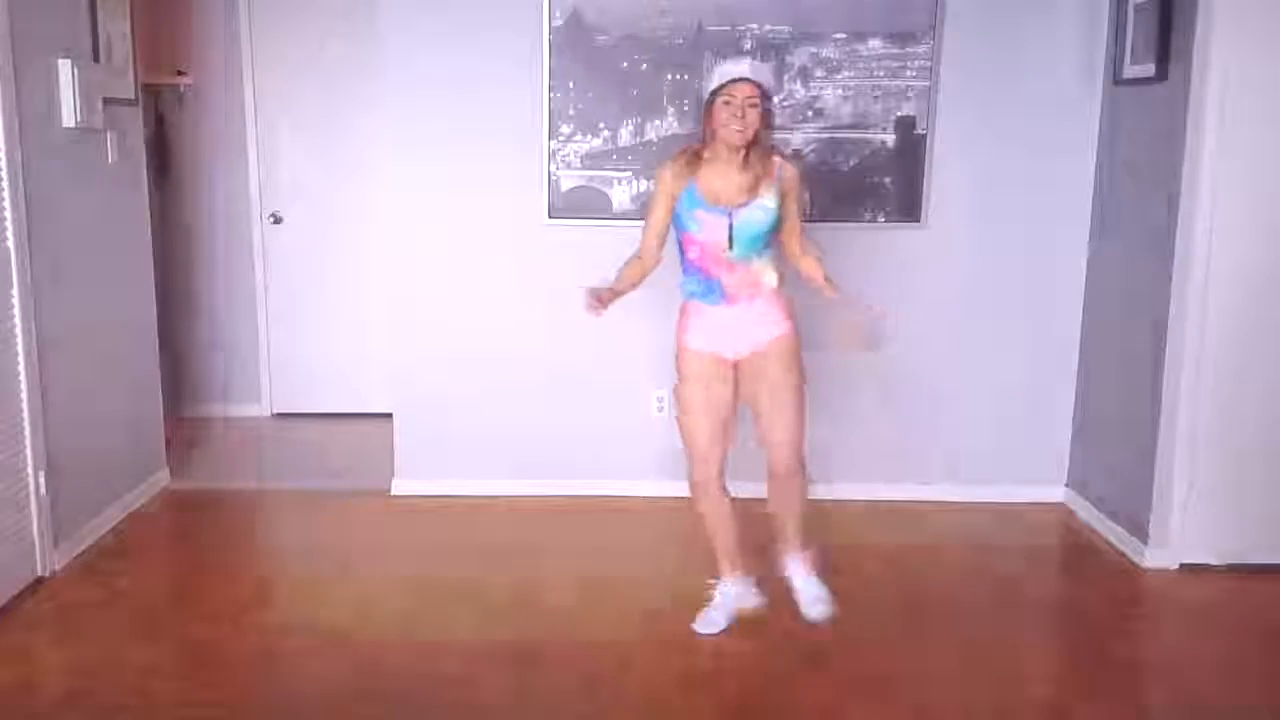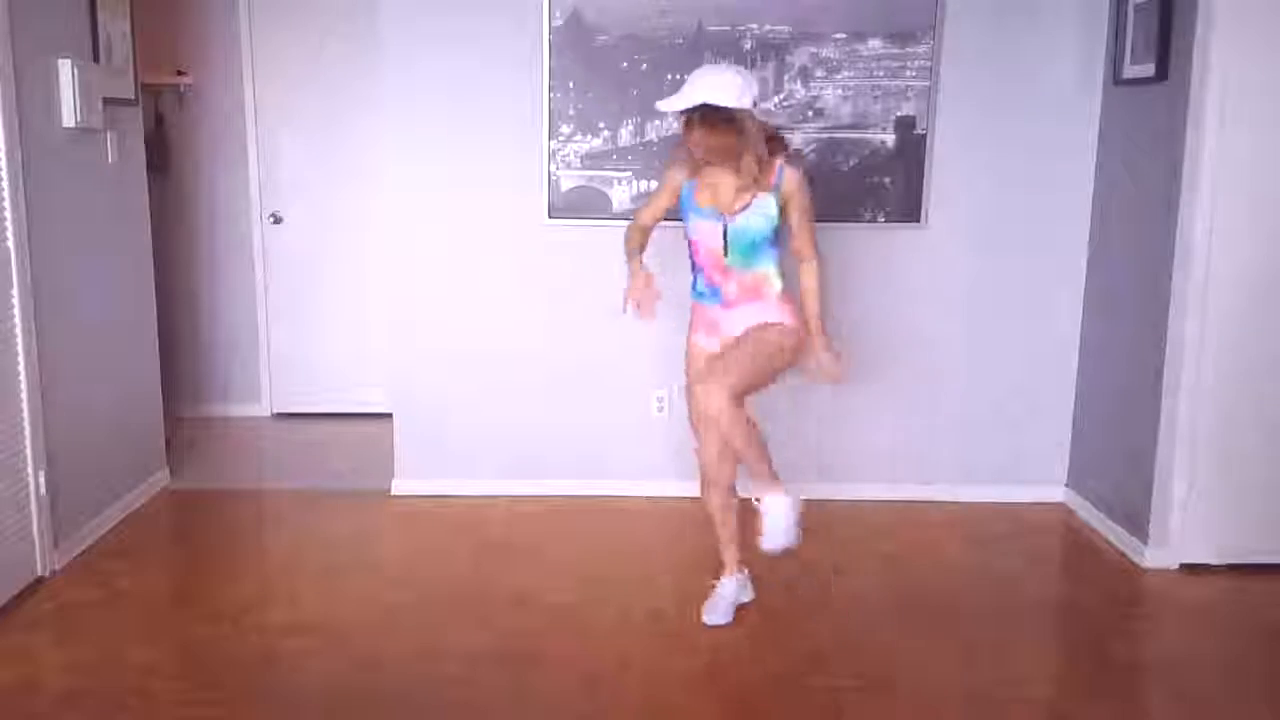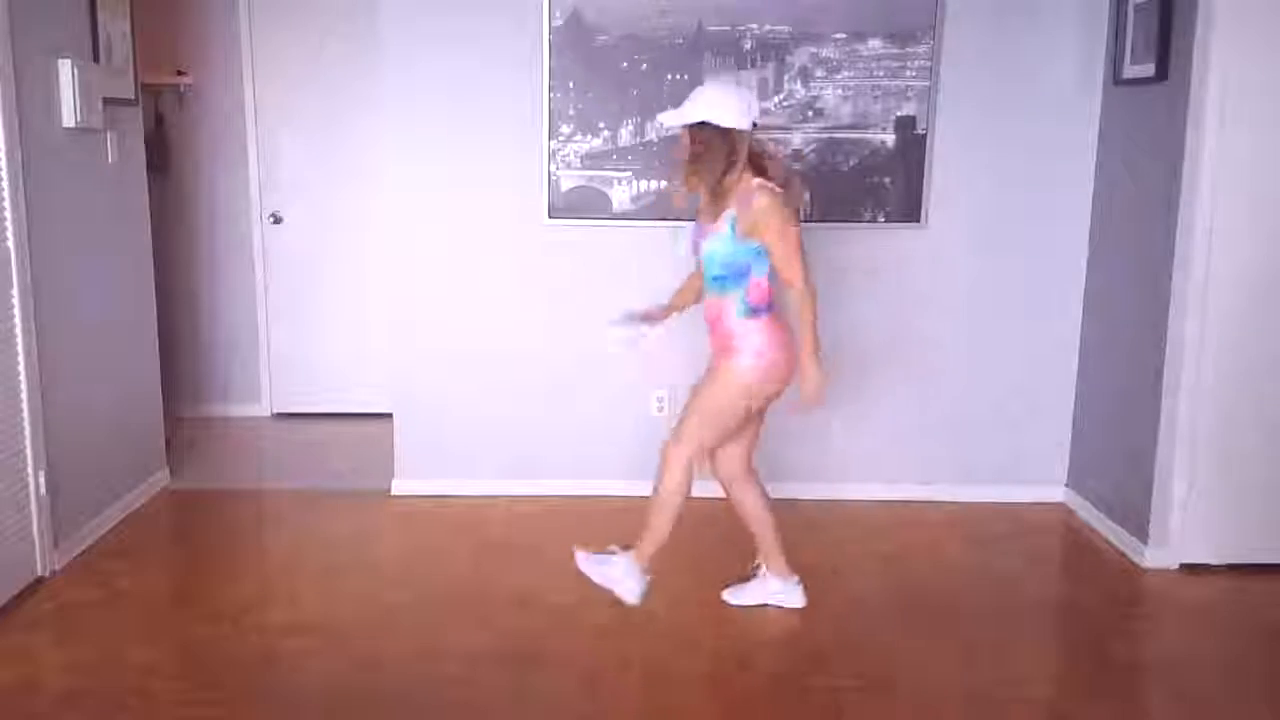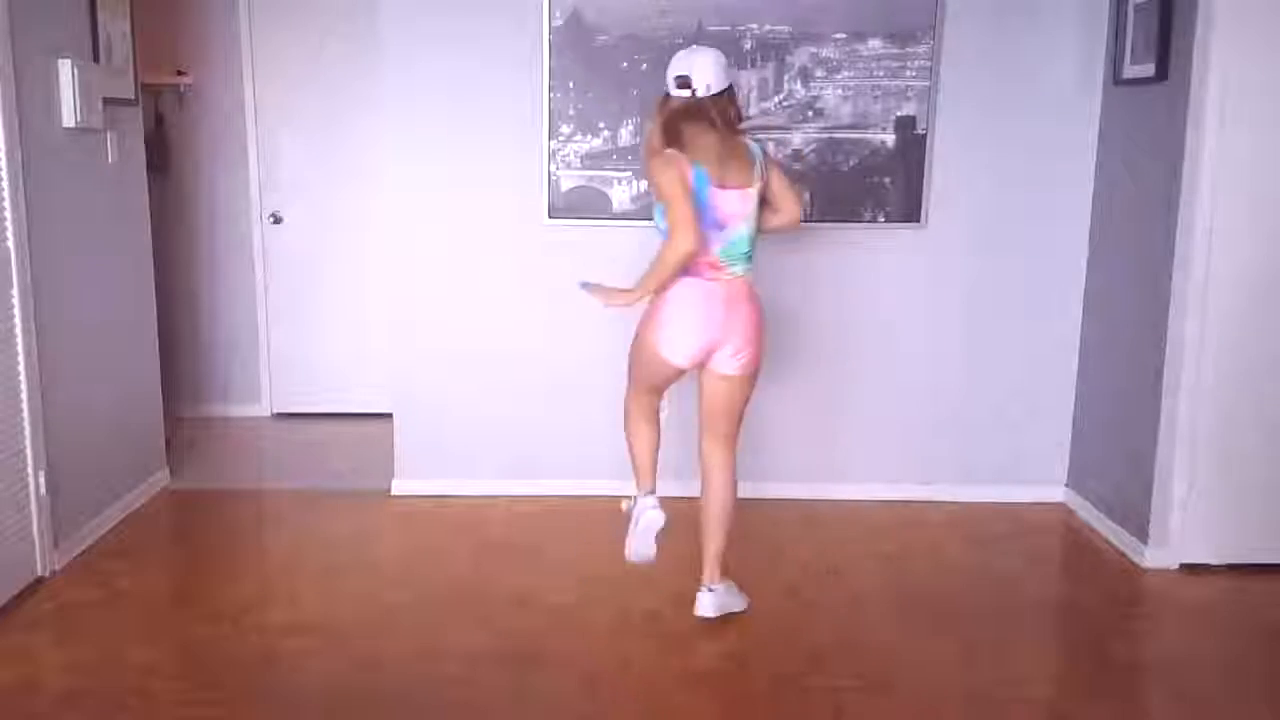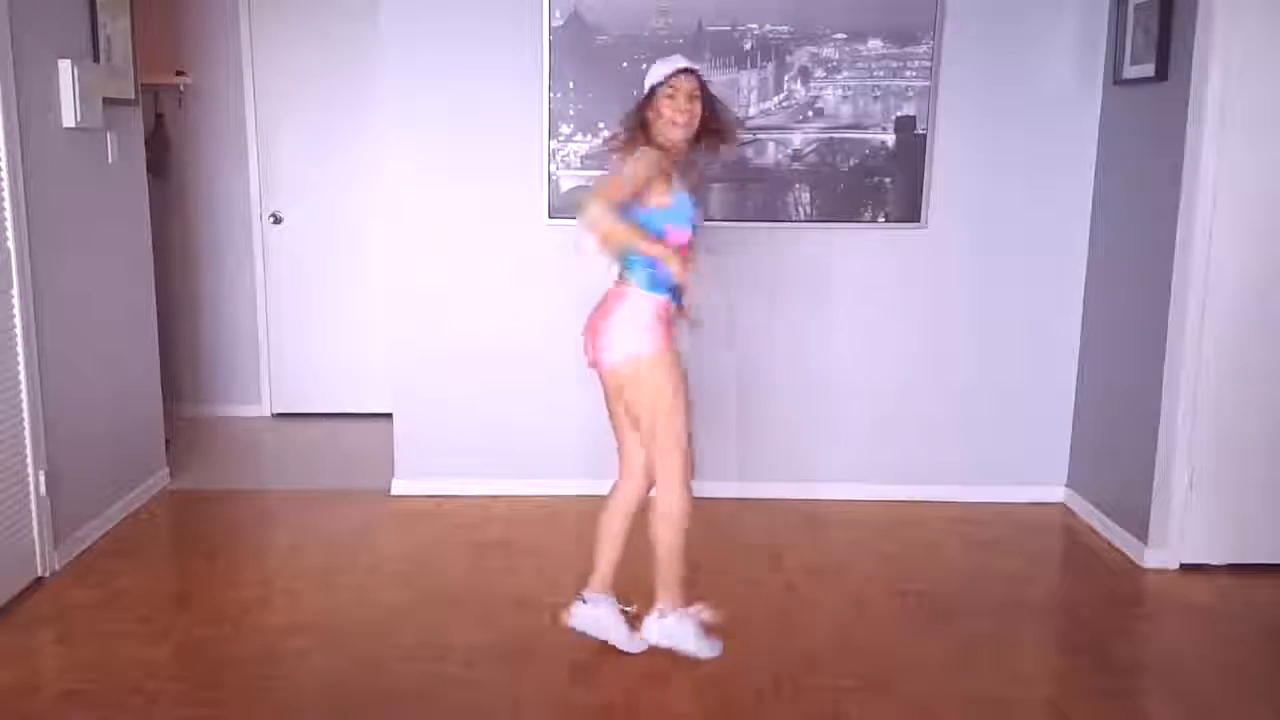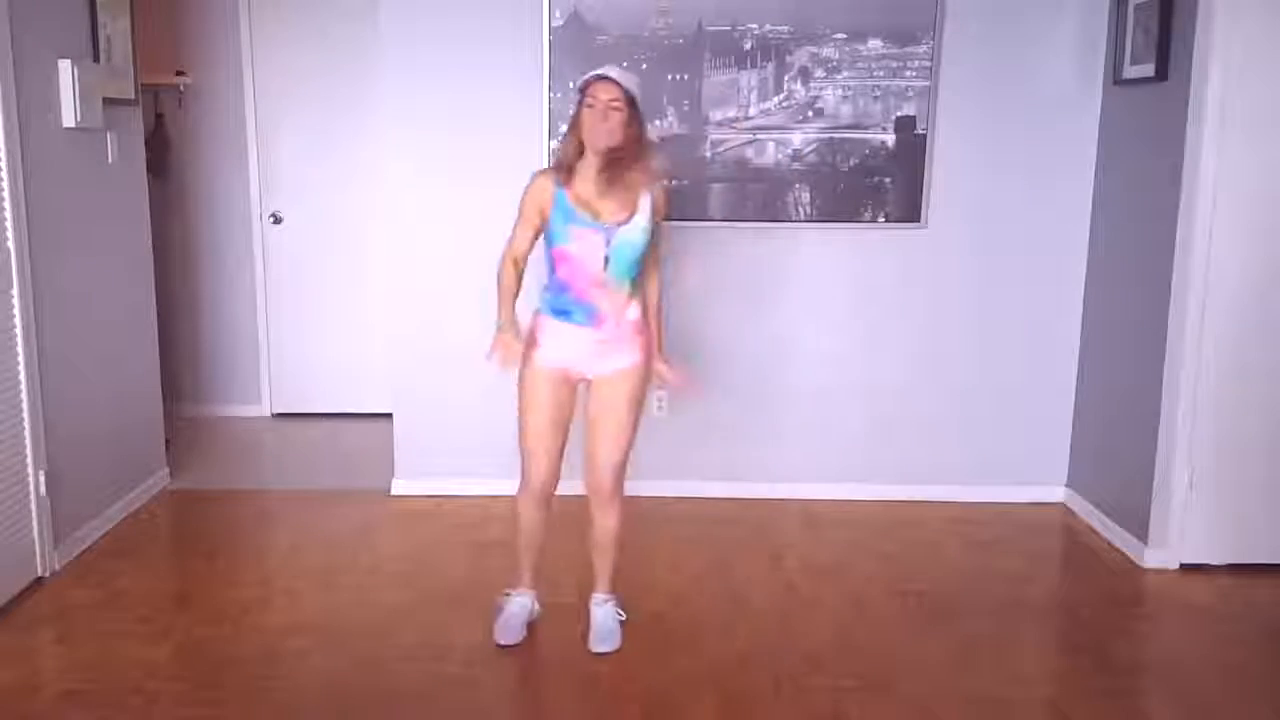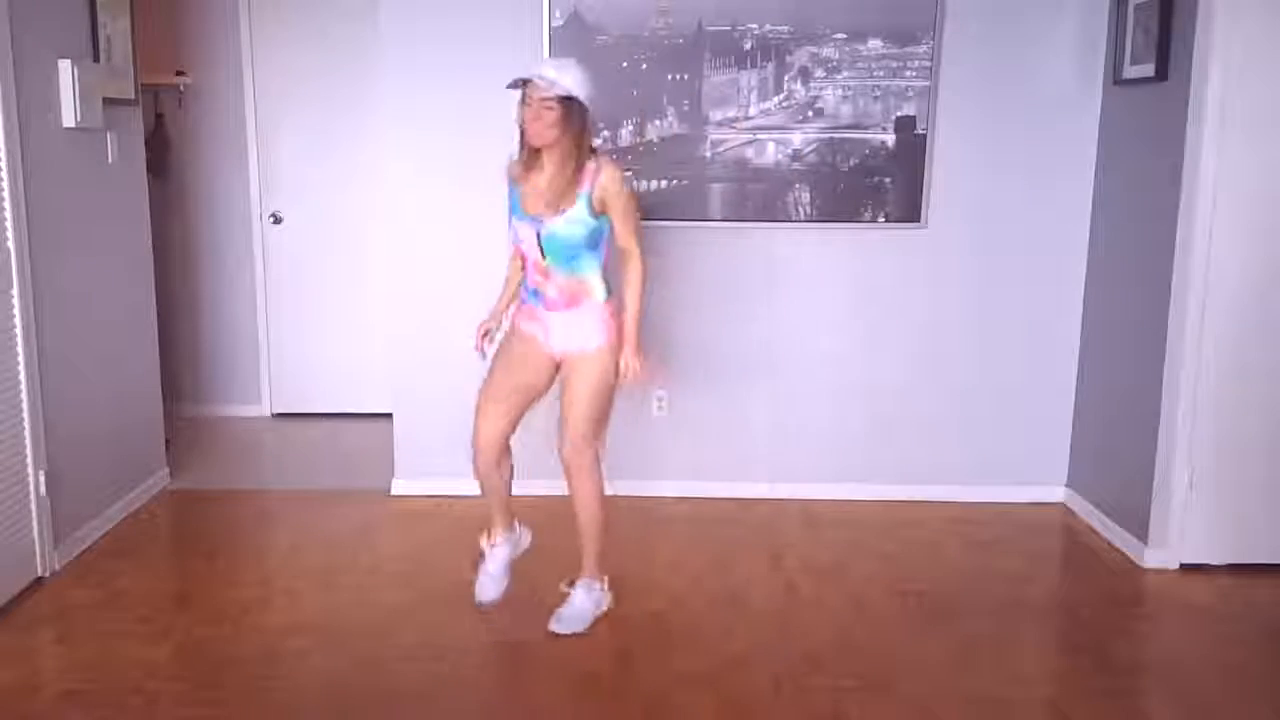
dt=0.3s
person 1, frame 1
left shoulder: (782, 175)
right shoulder: (673, 177)
left elbow: (796, 248)
right elbow: (647, 253)
left wrist: (841, 300)
right wrist: (611, 292)
left hip: (764, 328)
right hip: (701, 331)
left knee: (785, 455)
right knee: (704, 467)
left ankle: (795, 555)
right ankle: (735, 580)
person 1, frame 2
left shoulder: (783, 178)
right shoulder: (684, 175)
left elbow: (806, 258)
right elbow: (641, 223)
left wrist: (816, 334)
right wrist: (636, 265)
left hip: (770, 323)
right hip: (709, 329)
left knee: (714, 391)
right knee: (713, 466)
left ankle: (773, 489)
right ankle: (732, 575)
person 1, frame 3
left shoulder: (761, 200)
right shoulder: (717, 199)
left elbow: (798, 282)
left wrist: (810, 357)
right wrist: (663, 310)
left hip: (755, 355)
right hip: (740, 353)
left knee: (677, 458)
right knee: (732, 467)
left ankle: (634, 569)
right ankle: (781, 577)
person 1, frame 4
left shoulder: (668, 161)
right shoulder: (753, 156)
left elbow: (683, 244)
right elbow: (790, 213)
left wrist: (638, 292)
left hip: (685, 312)
right hip: (739, 314)
left knee: (641, 401)
right knee: (719, 452)
left ankle: (647, 504)
right ankle: (714, 586)
person 1, frame 5
left shoulder: (670, 170)
right shoulder: (641, 162)
left elbow: (610, 235)
right elbow: (601, 218)
right wrist: (667, 261)
left hip: (646, 328)
right hip: (631, 328)
left knee: (640, 471)
right knee: (676, 472)
left ankle: (596, 598)
right ankle: (672, 612)
person 1, frame 6
left shoulder: (648, 194)
right shoulder: (548, 187)
left elbow: (647, 271)
right elbow: (514, 257)
left wrist: (653, 349)
right wrist: (506, 324)
left hip: (619, 354)
right hip: (552, 347)
left knee: (605, 485)
right knee: (537, 482)
left ankle: (604, 599)
right ankle: (522, 592)
person 1, frame 7
left shoulder: (602, 179)
right shoulder: (518, 174)
left elbow: (630, 256)
left wrist: (630, 340)
right wrist: (498, 307)
left hip: (591, 328)
right hip: (532, 324)
left knee: (577, 460)
right knee: (486, 436)
left ankle: (590, 584)
right ankle: (502, 536)
